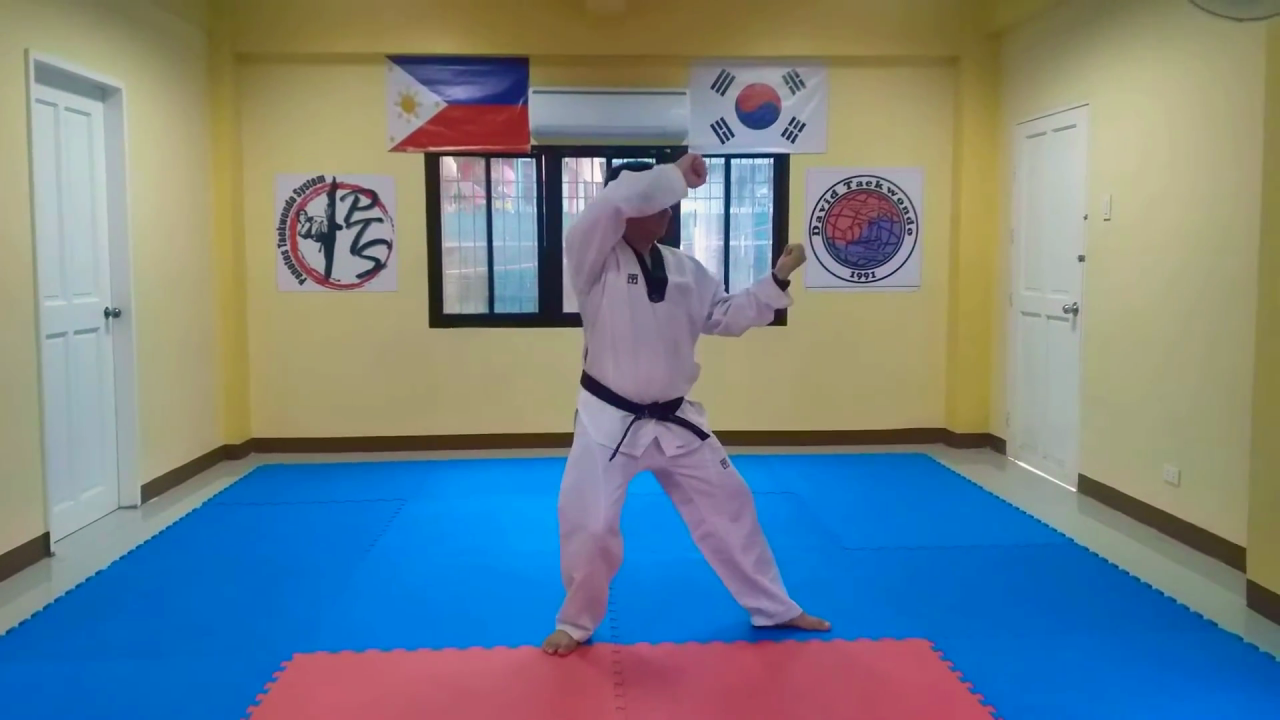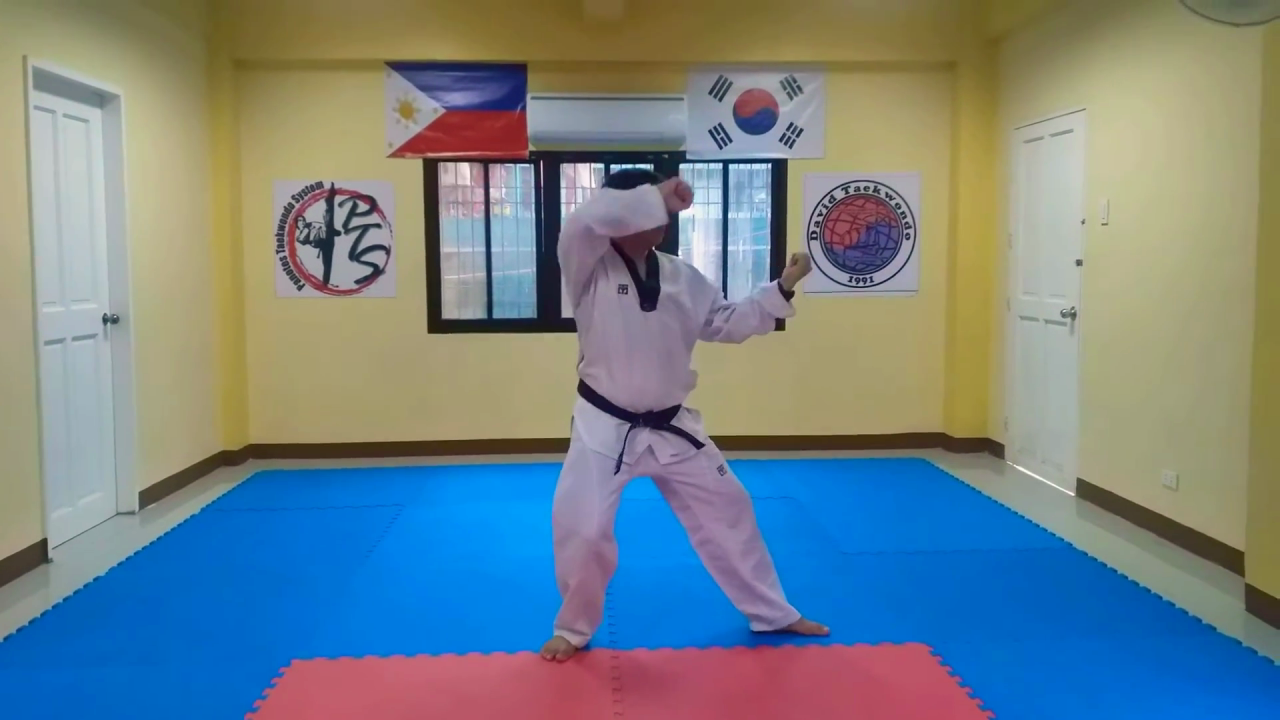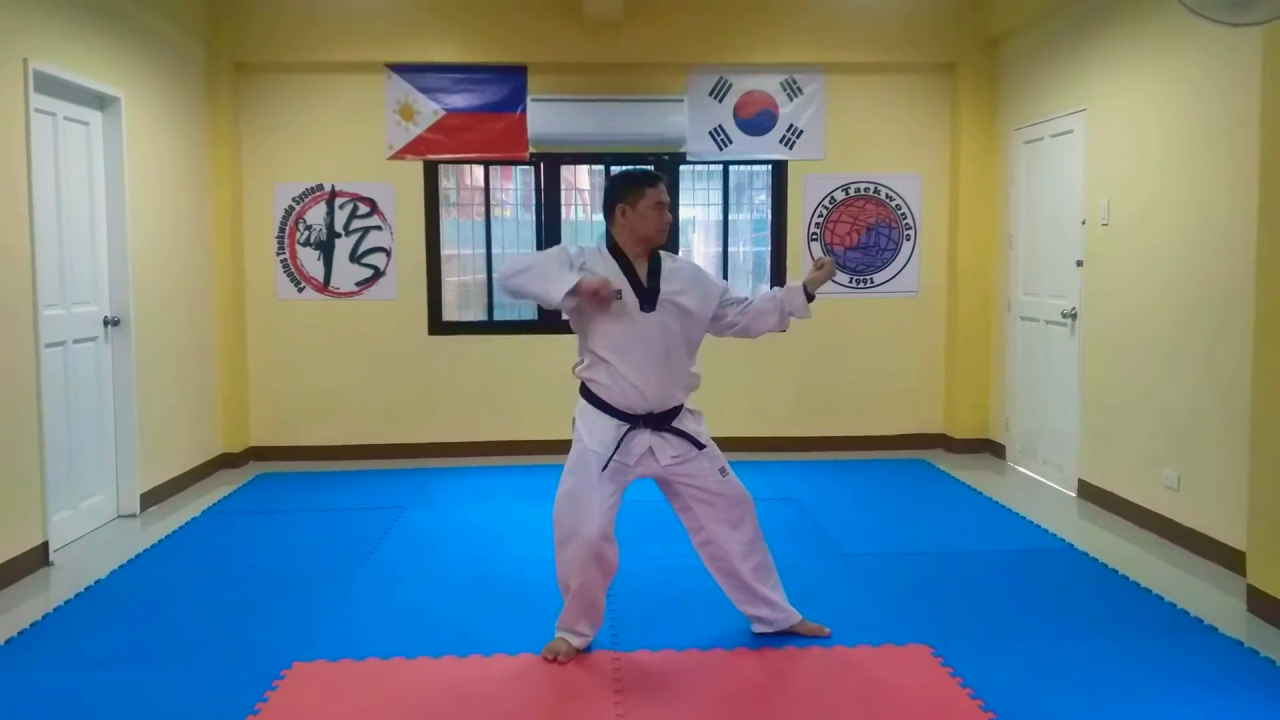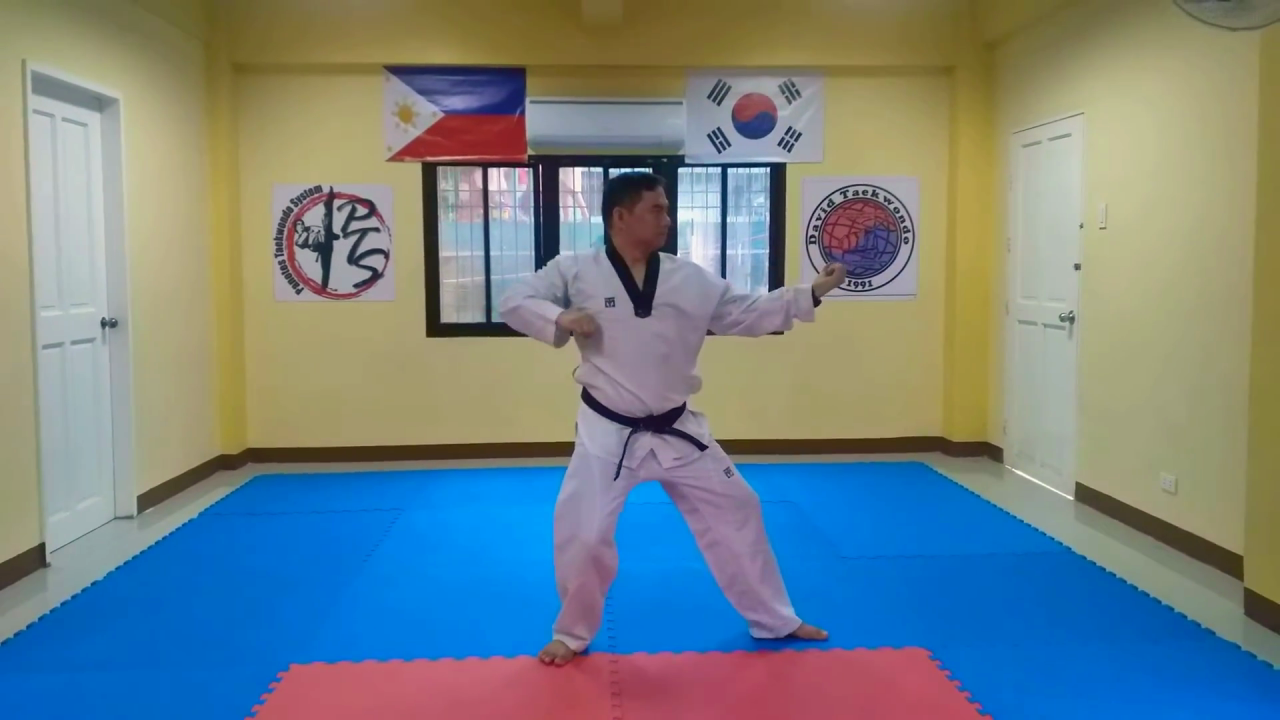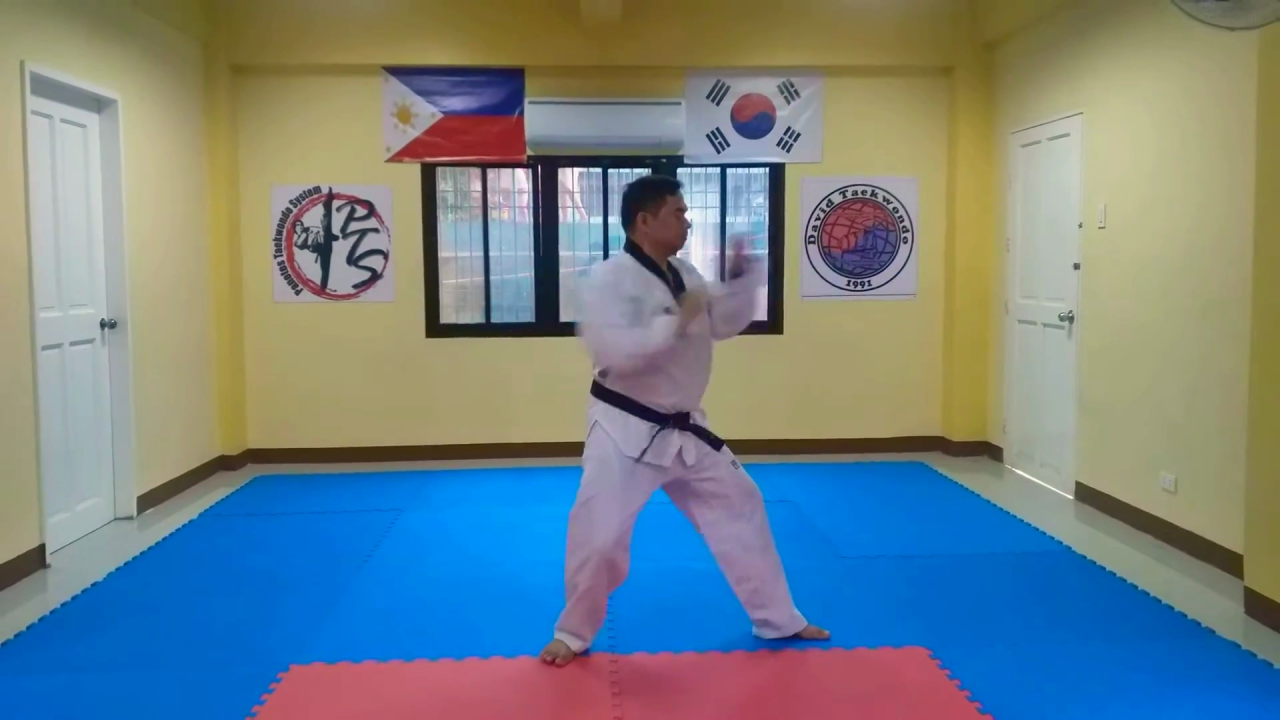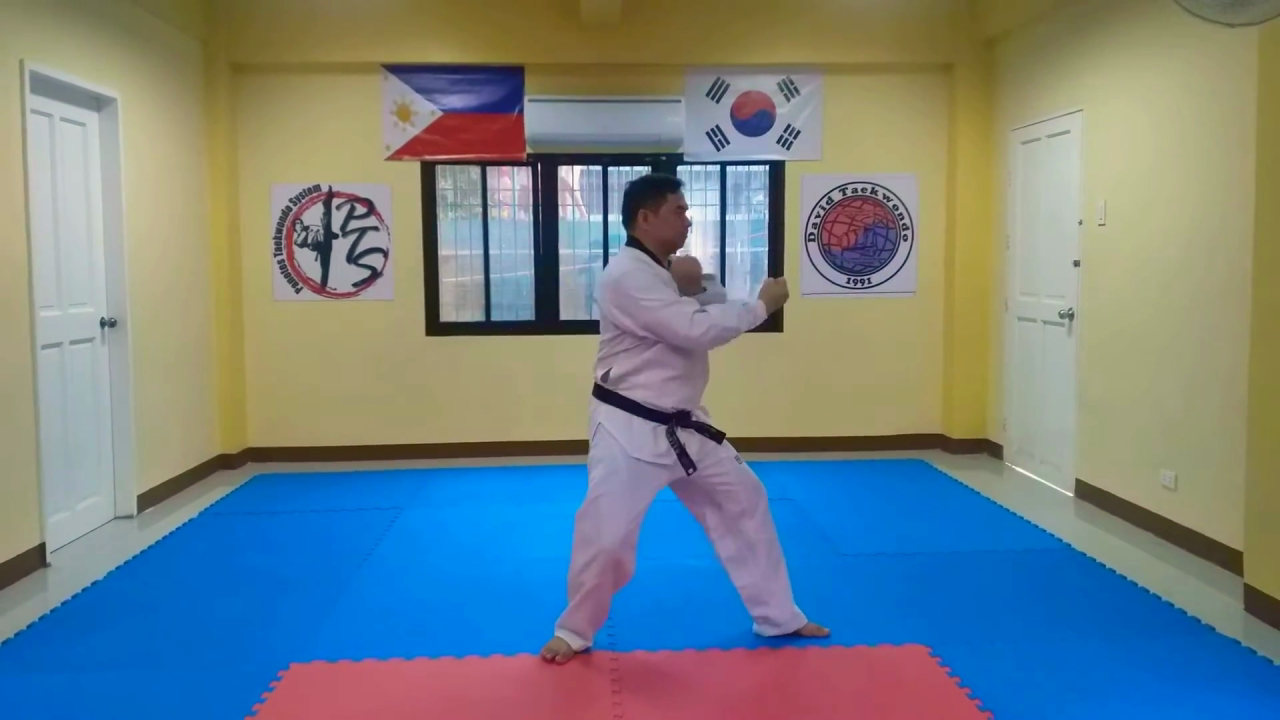
dt=0.2s
person 1, frame 1
left shoulder: (684, 268)
right shoulder: (593, 256)
left elbow: (727, 317)
right elbow: (613, 202)
left wrist: (777, 280)
right wrist: (675, 174)
left hip: (675, 419)
right hip: (610, 419)
left knee: (729, 507)
right knee: (591, 525)
left ankle: (775, 608)
right ankle: (575, 622)
person 1, frame 2
left shoulder: (681, 276)
right shoulder: (588, 266)
left elbow: (727, 323)
right elbow: (586, 218)
left wrist: (782, 288)
right wrist: (658, 197)
left hip: (671, 426)
right hip: (605, 427)
left knee: (727, 511)
right knee: (584, 530)
left ankle: (773, 613)
right ankle: (573, 628)
person 1, frame 3
left shoulder: (687, 276)
right shoulder: (578, 262)
left elbow: (741, 317)
right elbow: (515, 274)
left wrist: (802, 291)
right wrist: (572, 286)
left hip: (674, 427)
right hip: (606, 427)
left knee: (730, 512)
right knee: (583, 532)
left ankle: (775, 615)
right ankle: (575, 630)
person 1, frame 4
left shoulder: (689, 278)
right shoulder: (577, 271)
left elbow: (747, 314)
right elbow: (512, 302)
left wrist: (811, 293)
right wrist: (560, 319)
left hip: (676, 431)
right hip: (607, 432)
left knee: (736, 514)
right knee: (583, 535)
left ankle: (776, 621)
right ankle: (572, 632)
person 1, frame 5
left shoulder: (682, 273)
right shoulder: (611, 279)
left elbow: (730, 322)
right elbow: (615, 350)
left wrist: (740, 273)
right wrist: (678, 322)
left hip: (684, 429)
right hip: (623, 429)
left knee: (741, 510)
right knee: (600, 537)
left ankle: (780, 620)
right ankle: (573, 632)
person 1, frame 6
left shoulder: (670, 267)
right shoulder: (627, 276)
left elbow: (717, 316)
right elbow: (695, 329)
left wrist: (697, 289)
right wrist: (762, 304)
left hip: (683, 426)
right hip: (629, 429)
left knee: (744, 504)
right knee: (608, 536)
left ankle: (779, 617)
right ankle: (574, 630)
